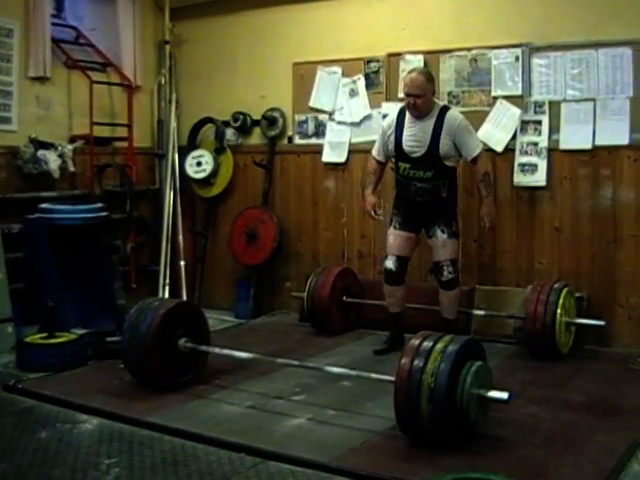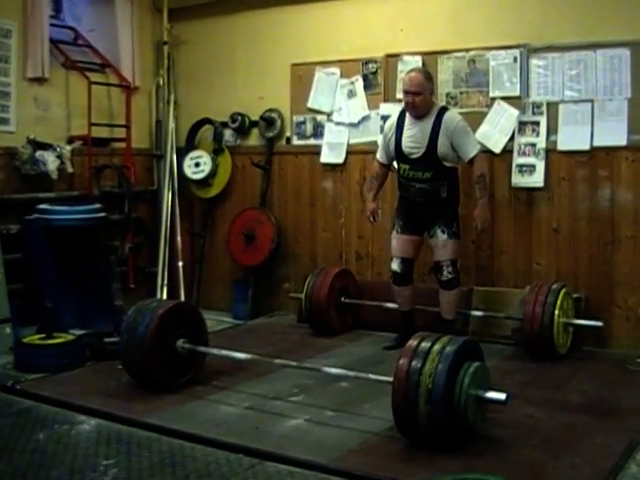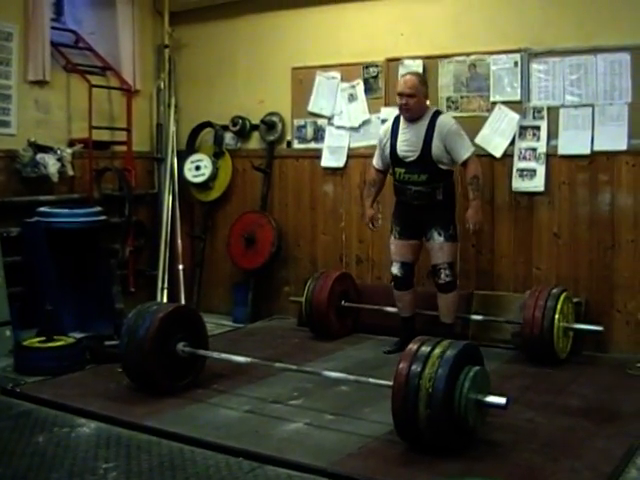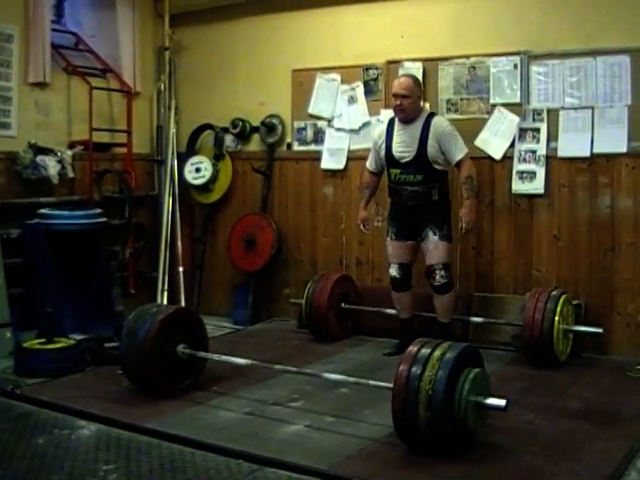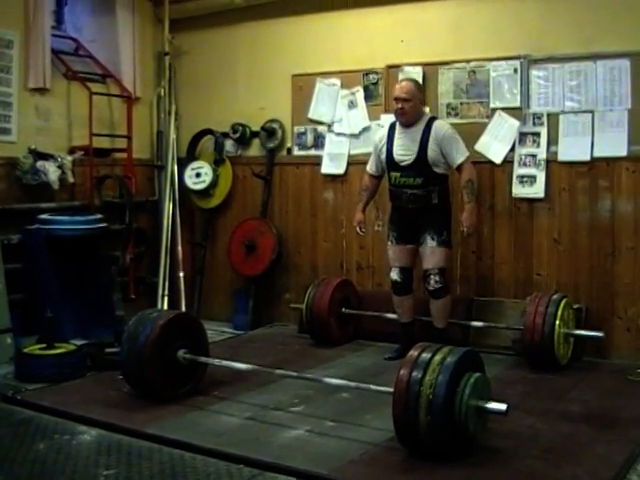
dt=0.2s
person 1, frame 1
left shoulder: (452, 121)
right shoulder: (393, 121)
left elbow: (479, 159)
right elbow: (377, 159)
left wrist: (487, 199)
right wrist: (369, 192)
left hip: (440, 207)
right hip: (404, 205)
left knee: (446, 271)
right knee: (392, 267)
right ankle: (395, 333)
person 1, frame 2
left shoulder: (451, 122)
right shoulder: (394, 123)
left elbow: (478, 160)
right elbow: (380, 164)
left wrist: (482, 202)
right wrist: (370, 197)
left hip: (441, 207)
right hip: (407, 206)
left knee: (446, 271)
right knee: (399, 269)
left ankle: (447, 336)
right ankle: (407, 329)
person 1, frame 3
left shoulder: (444, 125)
right shoulder: (389, 129)
left elbow: (471, 163)
right elbow: (377, 170)
left wrist: (474, 204)
right wrist: (369, 204)
left hip: (438, 210)
right hip: (403, 210)
left knee: (444, 275)
right knee: (400, 274)
left ankle: (447, 339)
right ankle: (407, 334)
person 1, frame 4
left shoulder: (438, 126)
right shoulder: (383, 131)
left elbow: (464, 164)
right elbow: (372, 172)
left wrist: (468, 203)
right wrist: (363, 206)
left hip: (433, 211)
right hip: (399, 211)
left knee: (439, 275)
right knee: (398, 275)
left ankle: (444, 338)
right ankle: (407, 336)
person 1, frame 5
left shoulder: (440, 130)
right shoulder: (385, 135)
left elbow: (465, 168)
right elbow: (372, 176)
left wrist: (469, 207)
right wrist: (360, 208)
left hip: (433, 215)
right hip: (400, 215)
left knee: (434, 280)
right knee: (399, 279)
left ankle: (440, 342)
right ankle: (408, 340)
